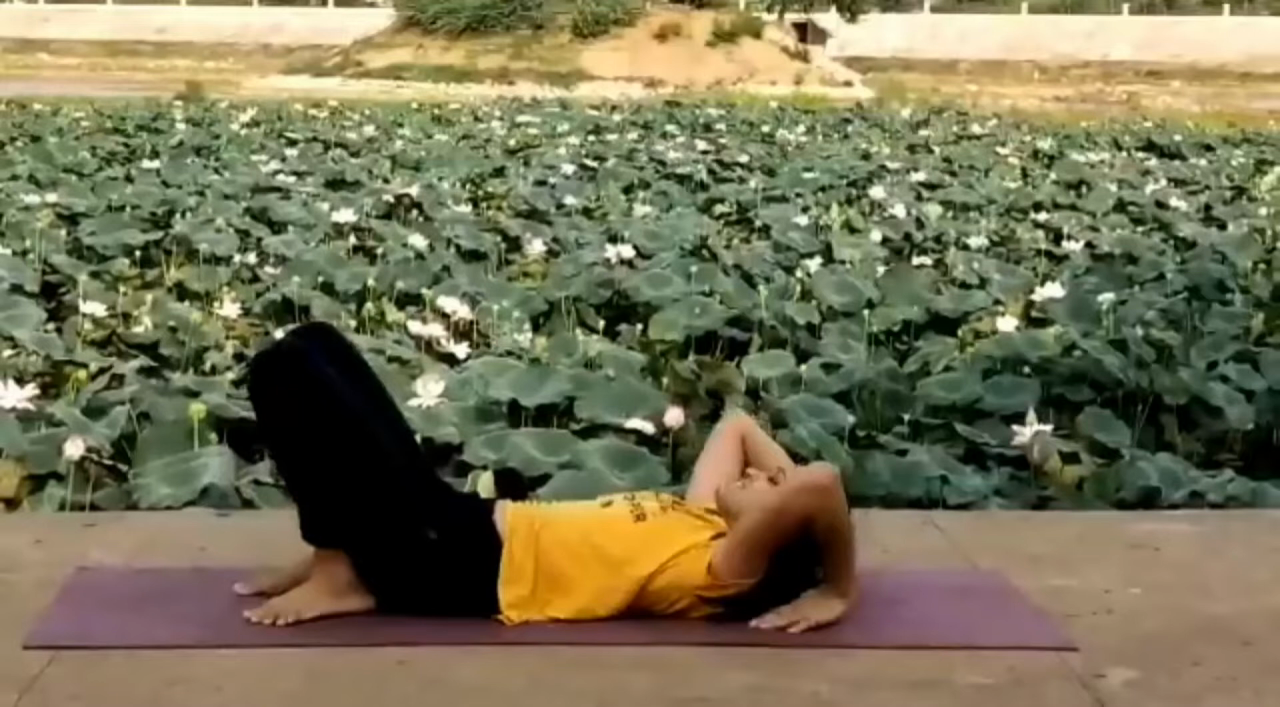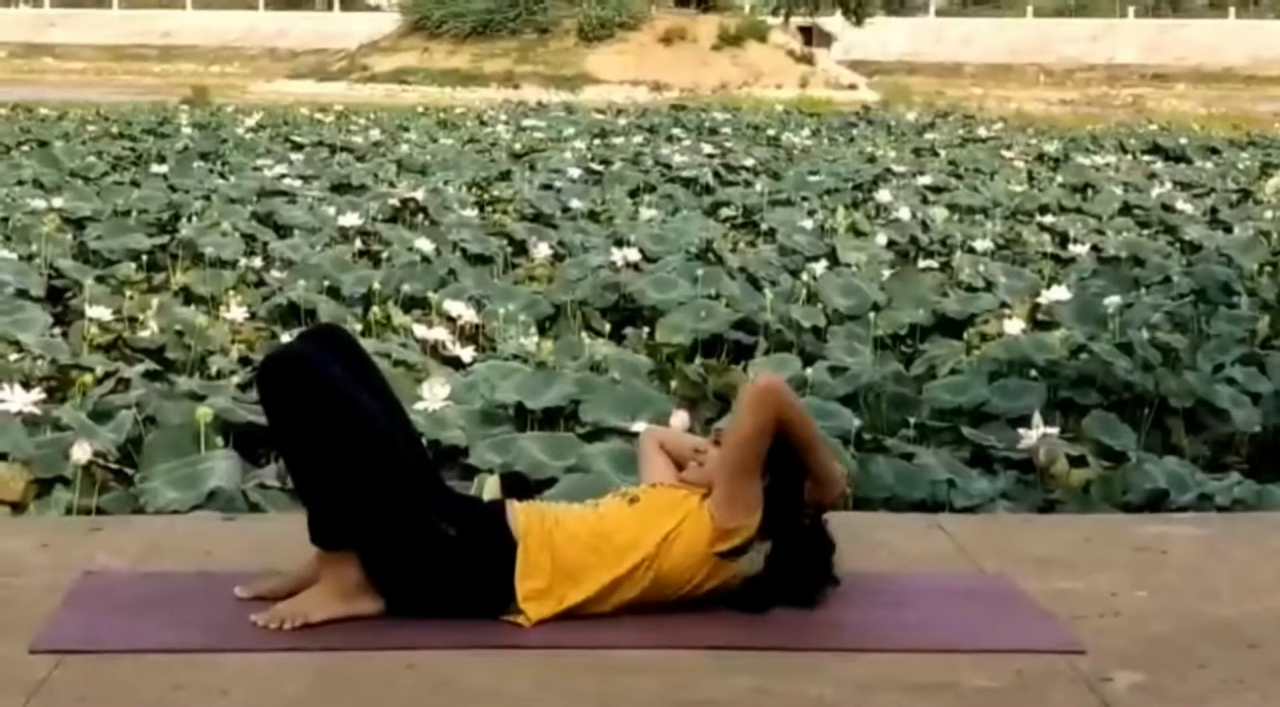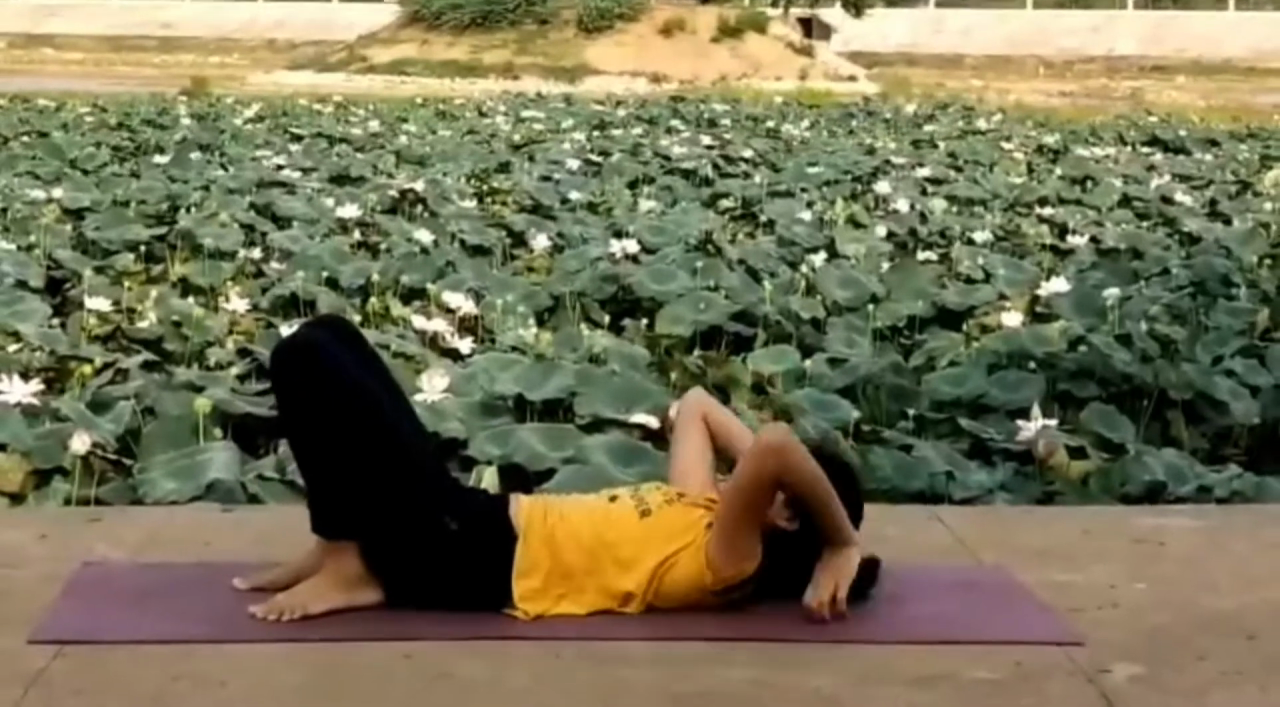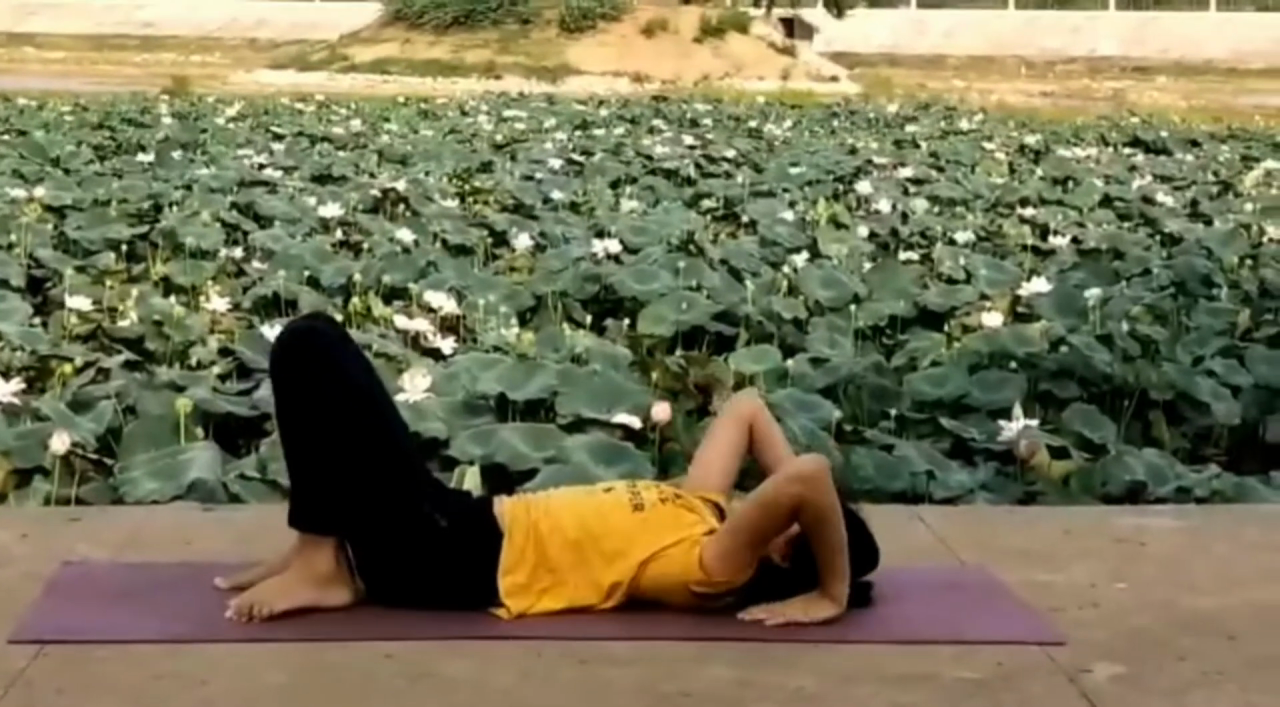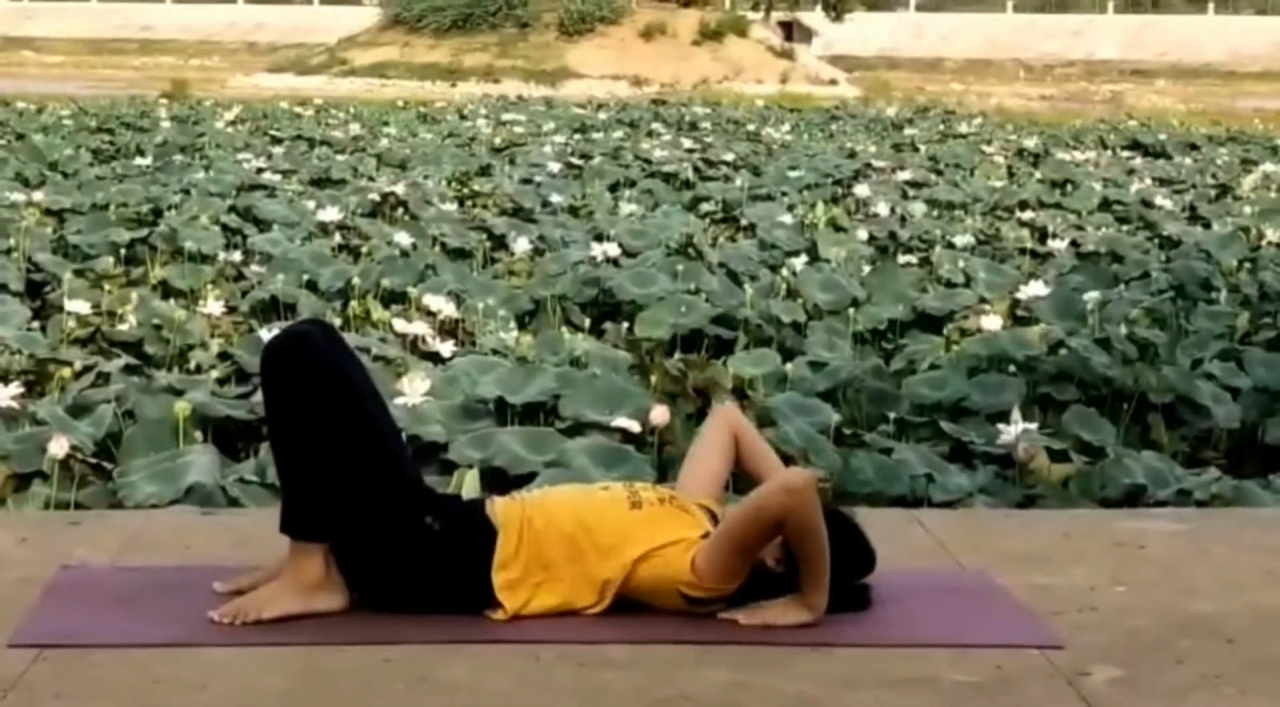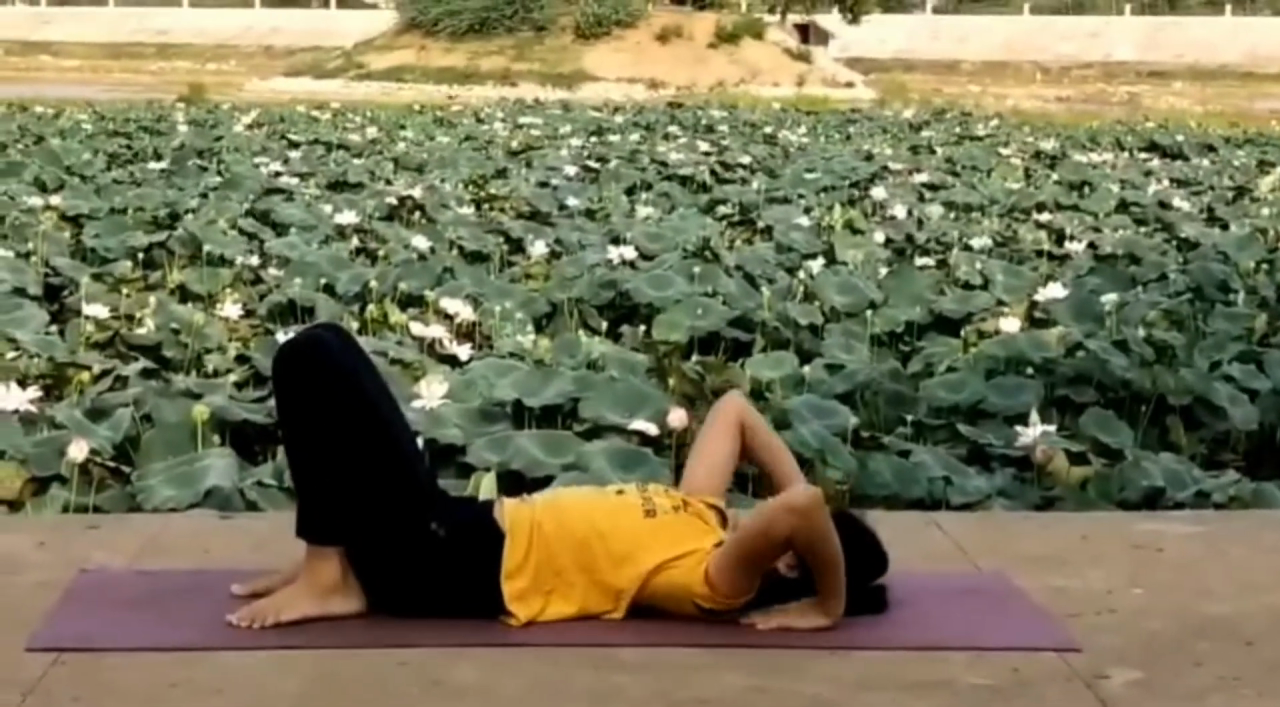
dt=0.5s
person 1, frame 1
left shoulder: (722, 571)
right shoulder: (703, 520)
left elbow: (821, 483)
right elbow: (738, 424)
left wrist: (838, 589)
right wrist: (787, 471)
left hip: (449, 565)
right hip: (466, 527)
left knee: (281, 369)
right knee: (314, 343)
left ankle: (339, 579)
right ankle: (333, 555)
person 1, frame 2
left shoulder: (726, 525)
right shoulder: (692, 507)
left elbow: (764, 390)
right elbow: (652, 435)
left wrist: (823, 469)
right wrist: (709, 452)
left hip: (464, 568)
right hip: (471, 530)
left knee: (290, 371)
right knee: (324, 346)
left ankle: (347, 582)
right ankle: (338, 558)
person 1, frame 3
left shoulder: (730, 562)
right shoulder: (703, 506)
left elbow: (775, 444)
right elbow: (693, 404)
left wrist: (841, 547)
right wrist: (760, 459)
left hip: (460, 559)
right hip: (476, 524)
left knee: (302, 359)
right knee: (328, 336)
left ankle: (348, 572)
right ankle: (336, 550)
person 1, frame 4
left shoulder: (716, 569)
right shoulder: (704, 509)
left elbow: (811, 473)
right elbow: (746, 403)
left wrist: (831, 594)
right wrist: (800, 491)
left hip: (444, 559)
right hip: (467, 524)
left knee: (306, 349)
right knee: (317, 337)
left ankle: (322, 568)
right ankle: (319, 549)
person 1, frame 5
left shoulder: (706, 574)
right shoulder: (696, 516)
left elbow: (794, 487)
right elbow: (726, 415)
left wrist: (811, 603)
right wrist: (792, 501)
left hip: (433, 562)
right hip: (445, 534)
left knee: (297, 357)
right knee: (312, 344)
left ankle: (313, 577)
right ankle: (315, 557)
person 1, frame 6
left shoulder: (719, 584)
right shoulder: (706, 516)
left elbow: (801, 507)
right elbow: (731, 406)
left wrist: (828, 608)
right wrist: (795, 494)
left hip: (446, 565)
right hip: (461, 530)
left knee: (308, 361)
right knee: (325, 346)
left ankle: (329, 581)
right ankle: (331, 561)
